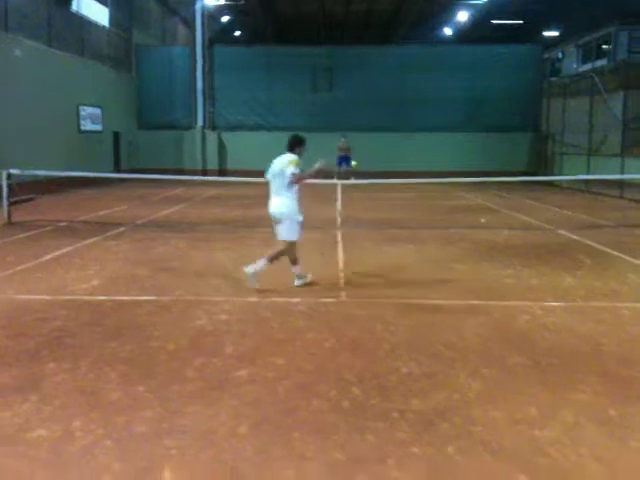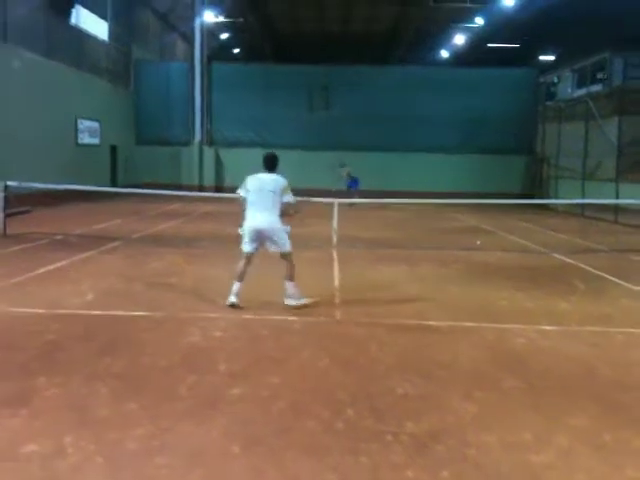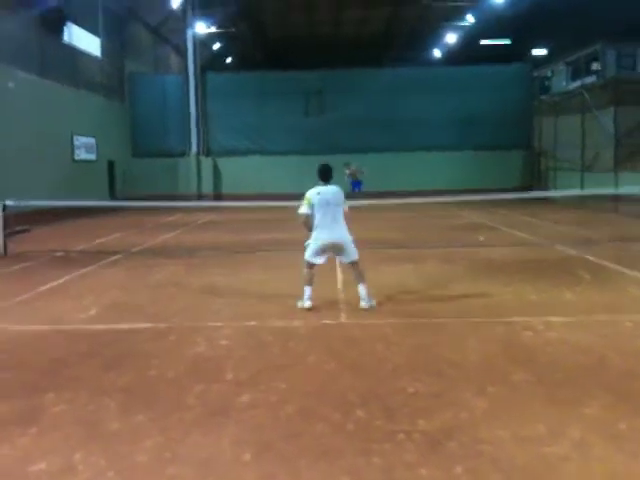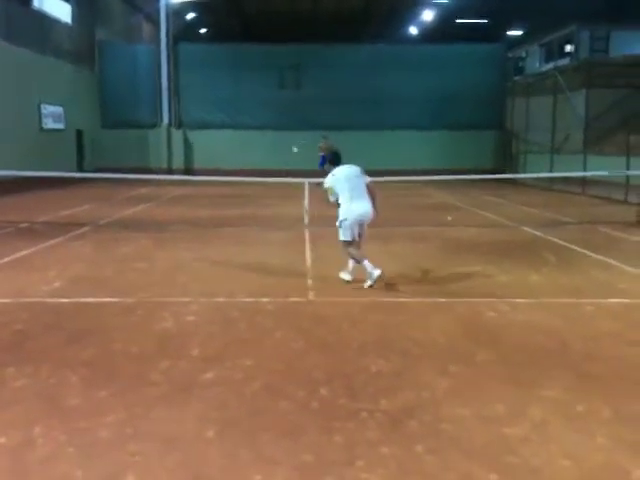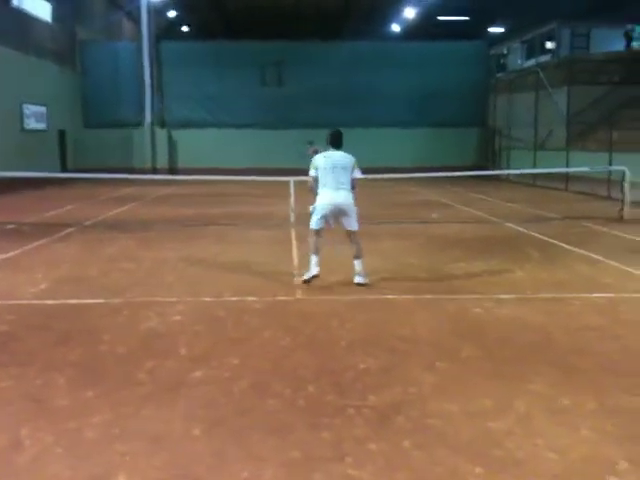
dt=0.7s
person 1, frame 1
left shoulder: (278, 160)
right shoulder: (293, 159)
left elbow: (269, 180)
right elbow: (295, 178)
right wrist: (314, 171)
left hip: (275, 206)
right hip: (286, 209)
left knee: (288, 243)
right knee: (288, 246)
left ankle: (299, 276)
right ankle: (255, 270)
person 1, frame 2
left shoulder: (250, 180)
right shoulder: (282, 182)
left elbow: (244, 202)
right elbow: (286, 209)
left hip: (251, 224)
right hip: (272, 224)
left knee: (246, 259)
right knee: (288, 258)
left ankle: (234, 296)
right ankle: (292, 296)
person 1, frame 3
left shoulder: (310, 194)
right shoulder: (339, 192)
left elbow: (305, 220)
right elbow: (343, 214)
left wrist: (310, 229)
left hip: (320, 236)
right hip: (341, 235)
left knee: (308, 266)
right knee: (355, 265)
left ankle: (307, 300)
right ankle: (365, 299)
person 1, frame 4
left shoulder: (329, 180)
right shoulder: (356, 169)
left elbow: (335, 201)
right elbow: (371, 190)
right wrist: (374, 208)
left hip: (349, 211)
right hip: (367, 209)
left knee: (347, 245)
right knee: (357, 240)
left ankle: (372, 271)
right ankle: (348, 272)
person 1, frame 5
left shoulder: (318, 158)
right shoulder: (350, 159)
left elbow: (312, 184)
right elbow: (353, 185)
left hip: (325, 200)
right hip: (345, 199)
left knee: (315, 233)
right knee: (353, 236)
left ankle: (313, 268)
right ankle: (359, 274)
